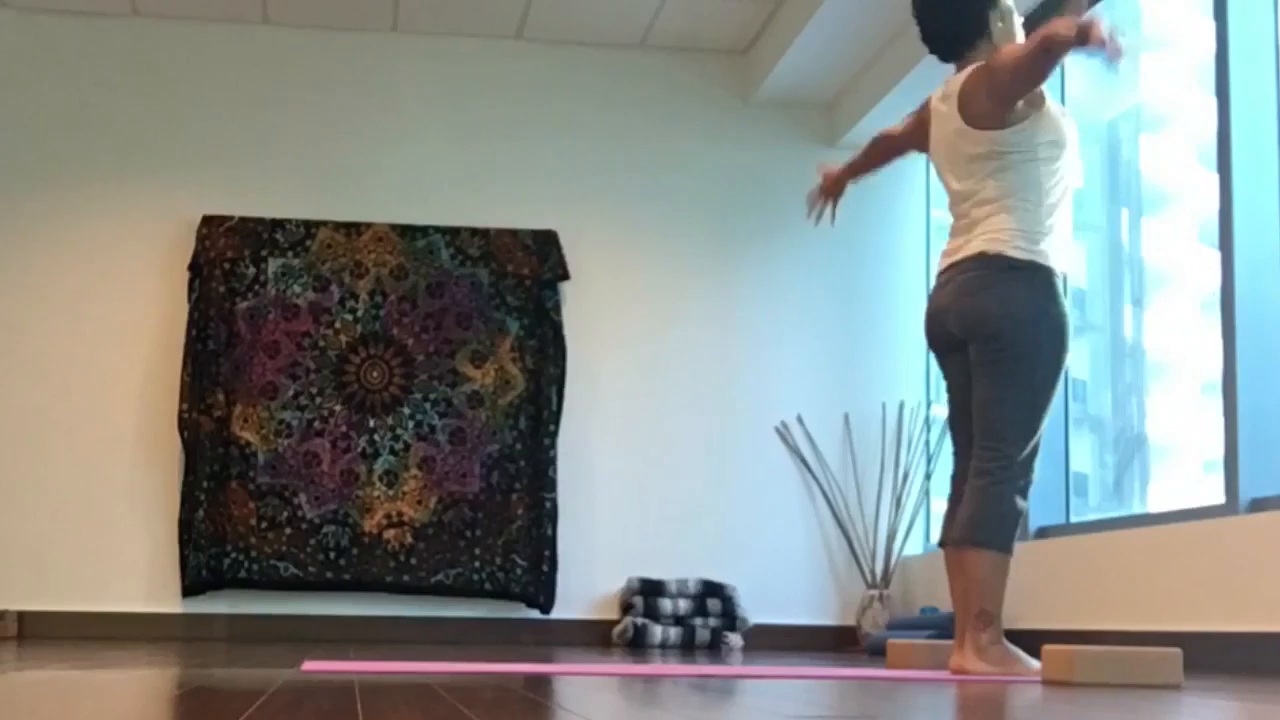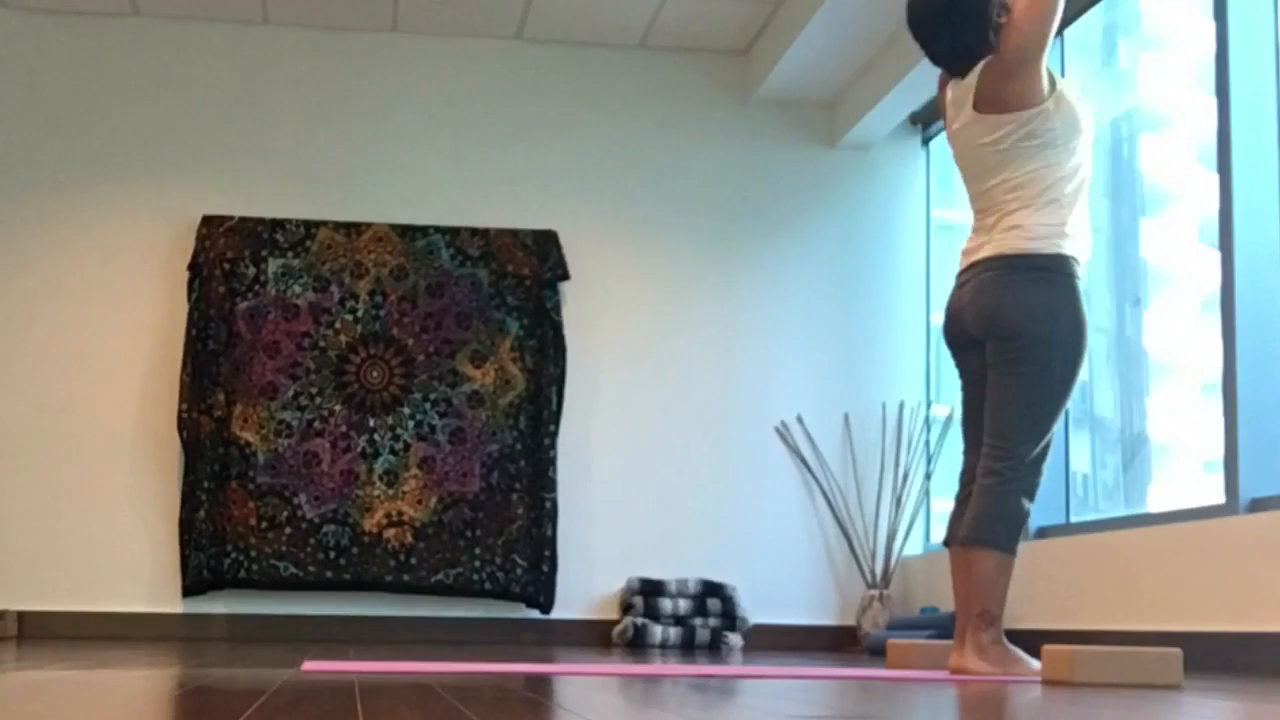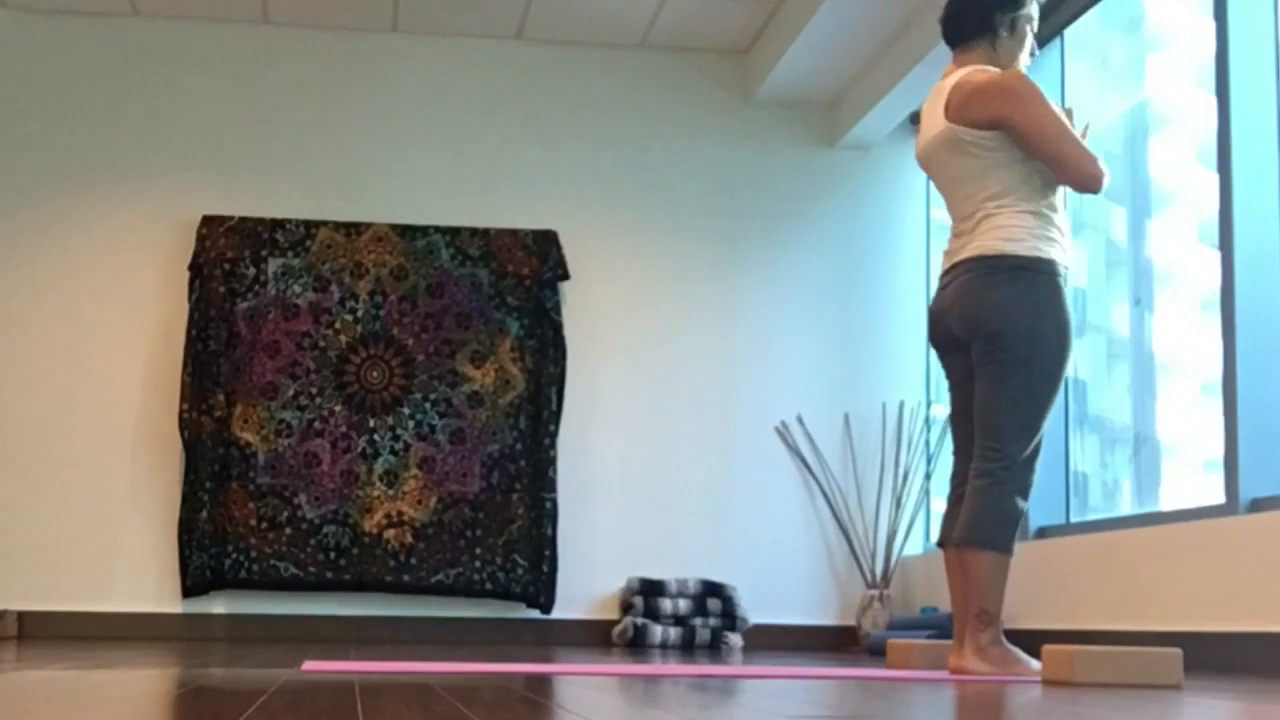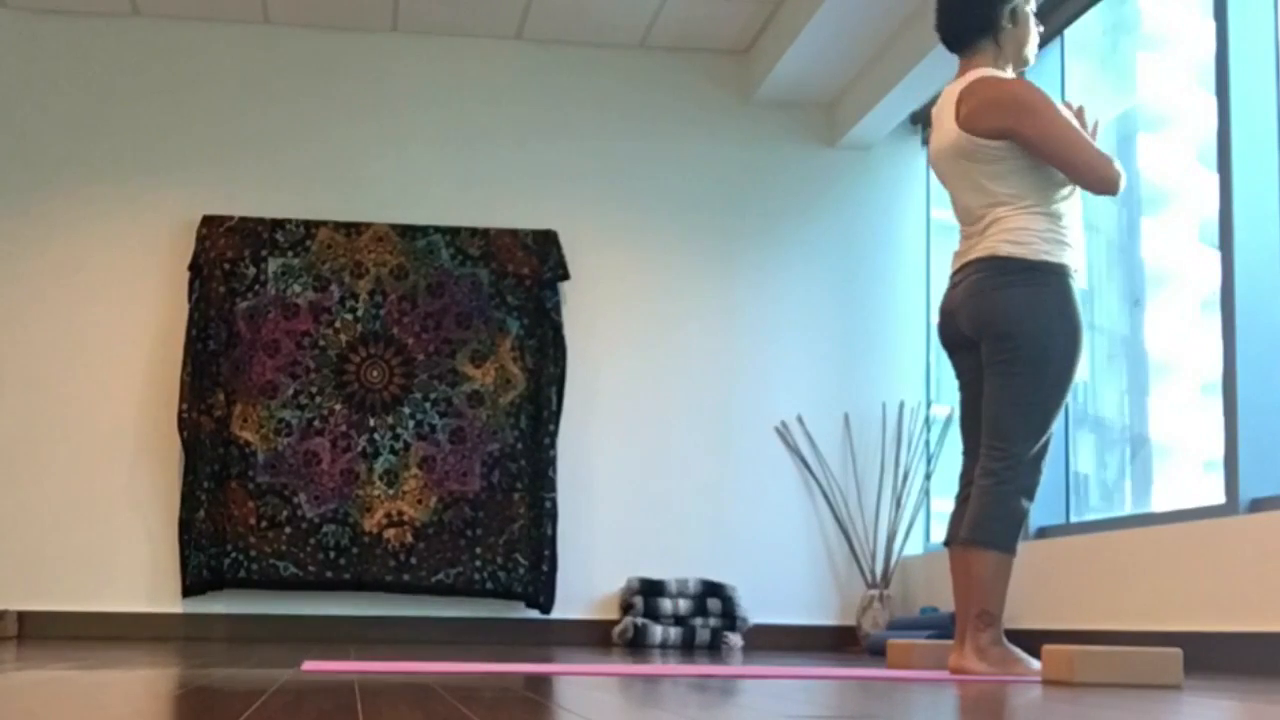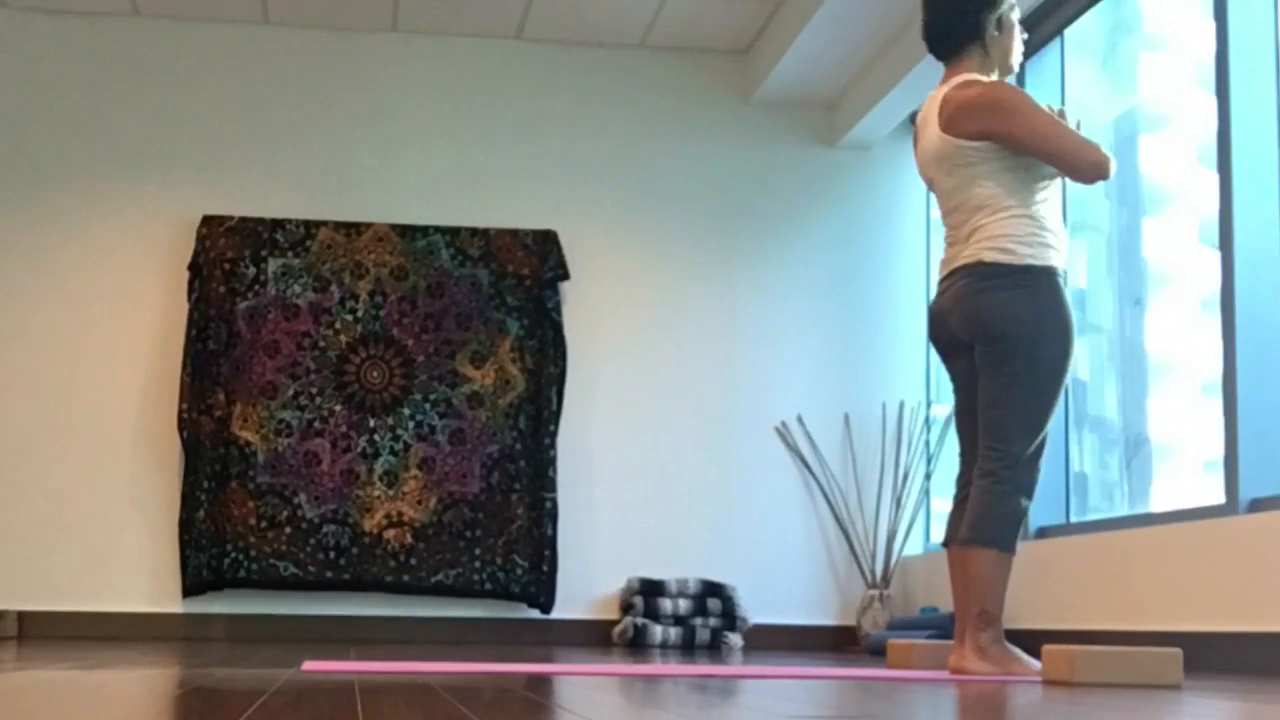
dt=0.7s
person 1, frame 1
left shoulder: (939, 105)
right shoulder: (998, 79)
left elbow: (891, 141)
left wrist: (840, 177)
left hip: (958, 290)
right hip: (1012, 287)
left knee: (978, 469)
right knee: (1001, 469)
left ankle: (969, 637)
right ankle: (981, 643)
person 1, frame 2
left shoulder: (955, 92)
right shoulder: (1008, 72)
left hip: (977, 291)
right hip: (1033, 283)
left knee: (985, 470)
right knee: (1011, 469)
left ankle: (969, 639)
right ankle: (982, 642)
person 1, frame 3
left shoulder: (934, 109)
right shoulder: (1000, 88)
right elbow: (1088, 175)
left wrist: (1049, 134)
right wrist: (1067, 132)
left hip: (960, 292)
right hip: (1016, 284)
left knee: (974, 471)
right knee: (1003, 469)
left ankle: (967, 640)
right ankle: (982, 643)
person 1, frame 4
left shoulder: (947, 107)
right shoulder: (1004, 92)
right elbow: (1105, 178)
left wrist: (1065, 136)
right wrist: (1083, 136)
left hip: (970, 293)
right hip: (1025, 287)
left knee: (982, 470)
right knee: (1010, 469)
left ankle: (969, 640)
right ankle: (983, 643)
person 1, frame 5
left shoulder: (932, 114)
right shoulder: (985, 97)
right elbow: (1094, 165)
left wrist: (1045, 140)
right wrist: (1064, 133)
left hip: (961, 297)
right hip: (1015, 291)
left knee: (980, 471)
right knee: (1007, 469)
left ankle: (968, 640)
right ankle: (983, 642)
